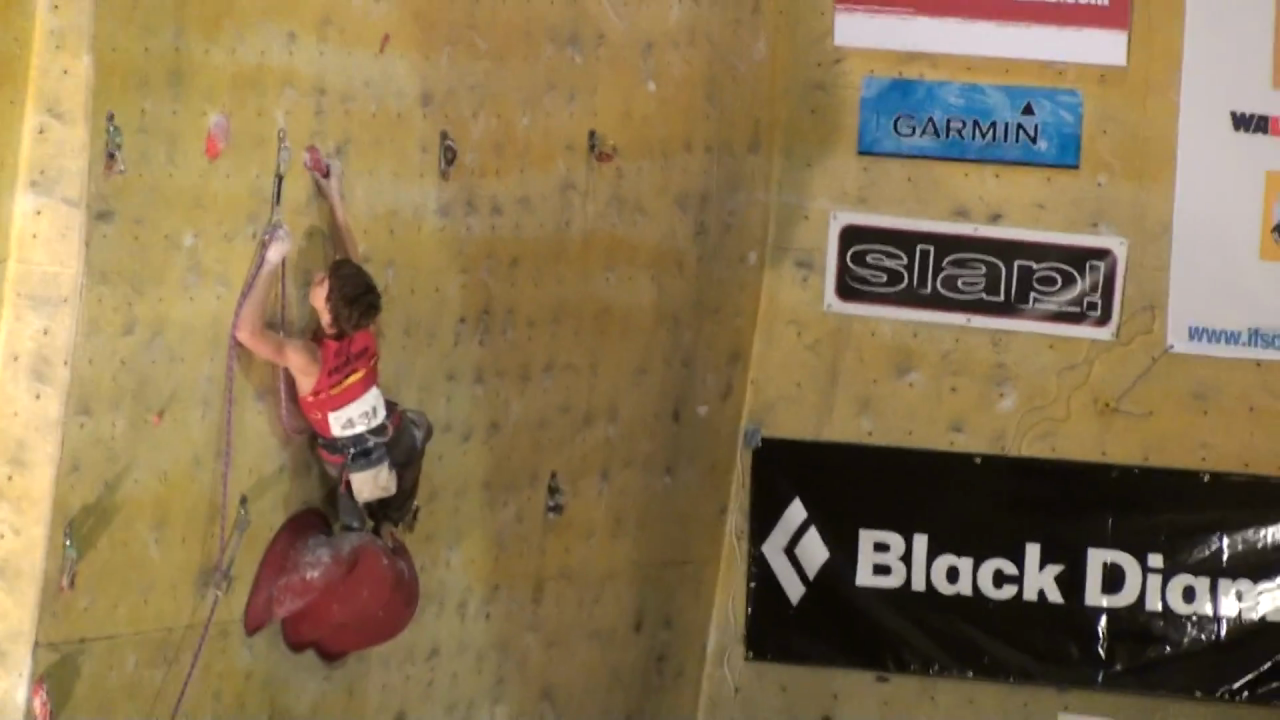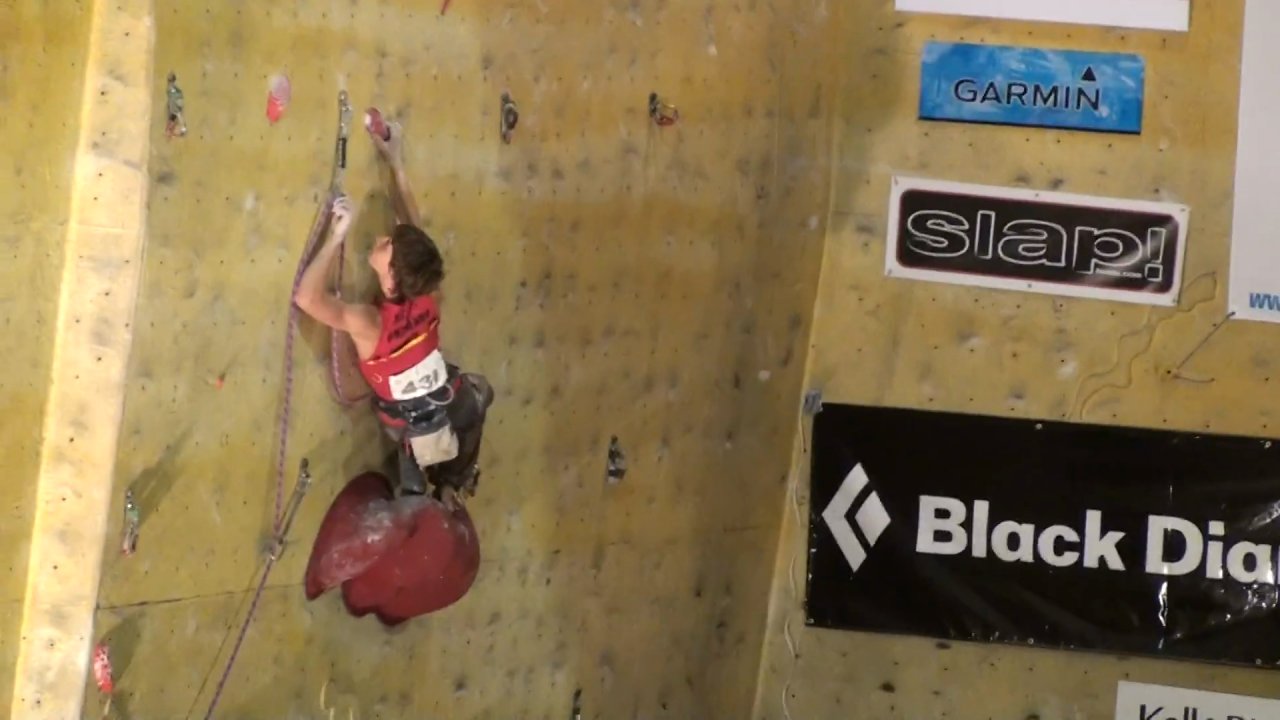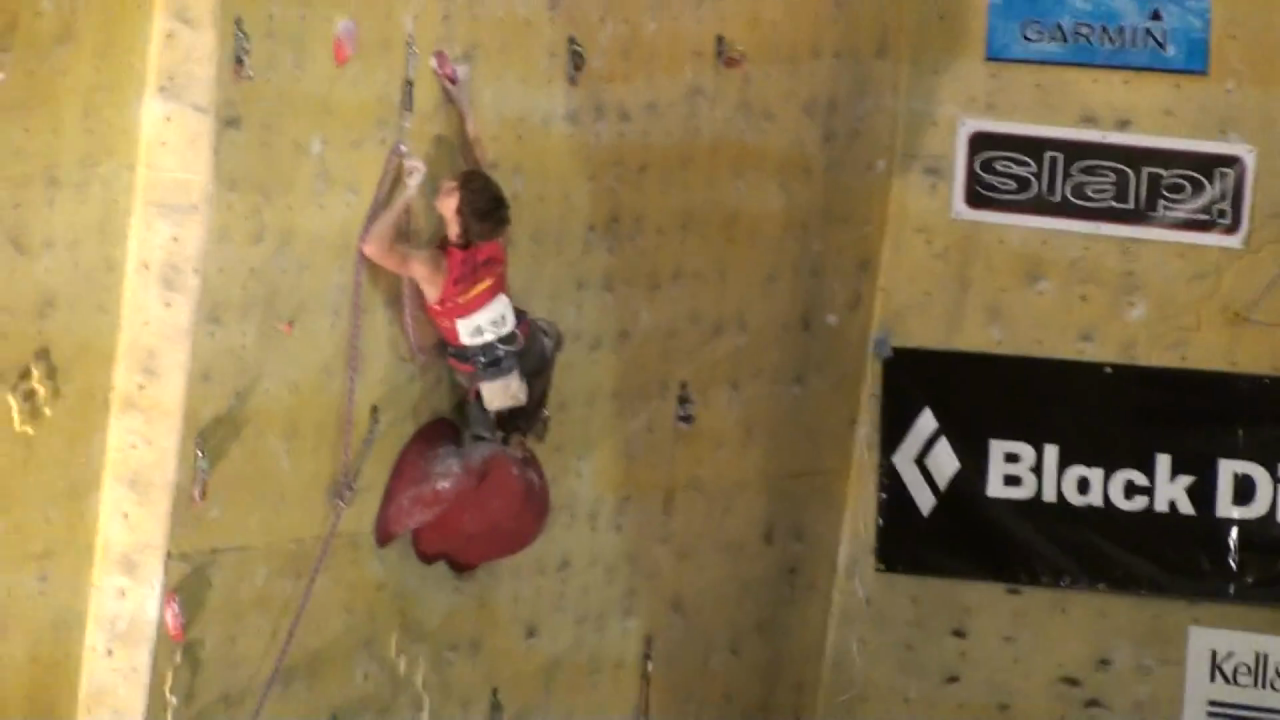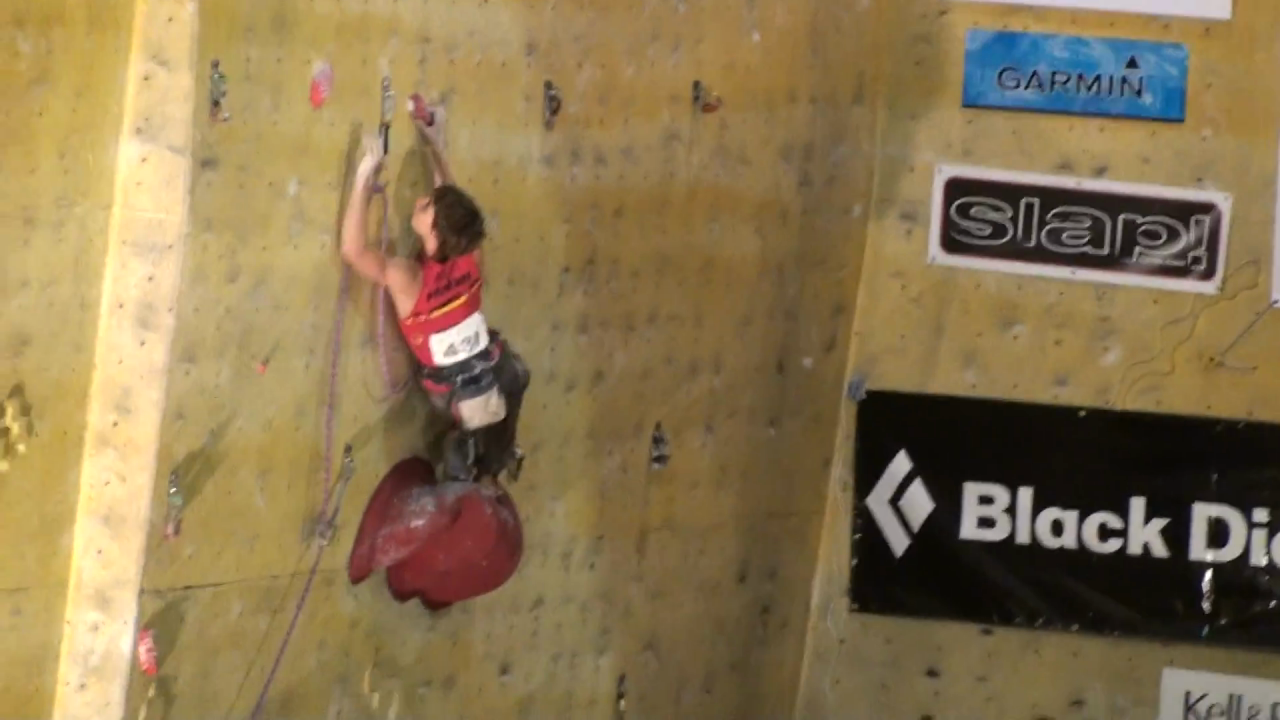
dt=0.3s
person 1, frame 1
left shoulder: (308, 359)
right shoulder: (366, 330)
left elbow: (246, 332)
right elbow: (352, 265)
left wrist: (271, 263)
right wrist: (334, 199)
left hip: (353, 467)
right hip: (392, 445)
right knee: (418, 425)
right ankle: (391, 517)
person 1, frame 2
left shoulder: (368, 323)
right shoulder: (427, 295)
left elbow: (306, 297)
right elbow: (413, 227)
left wrist: (337, 235)
right wrist: (395, 162)
left hip: (415, 431)
right hip: (456, 409)
right knee: (480, 389)
right ankle: (454, 482)
person 1, frame 3
left shoulder: (433, 267)
right shoulder: (494, 240)
left elbow: (373, 247)
right elbow: (480, 173)
left wrist: (408, 189)
right wrist: (463, 108)
left hip: (485, 374)
right hip: (525, 354)
right ankle: (523, 426)
person 1, frame 4
left shoulder: (407, 279)
right shoulder: (469, 256)
left elbow: (352, 249)
right elbow: (454, 201)
left wrist: (365, 174)
right wrist: (435, 146)
left hip: (459, 395)
right hip: (499, 375)
right ankle: (494, 467)
